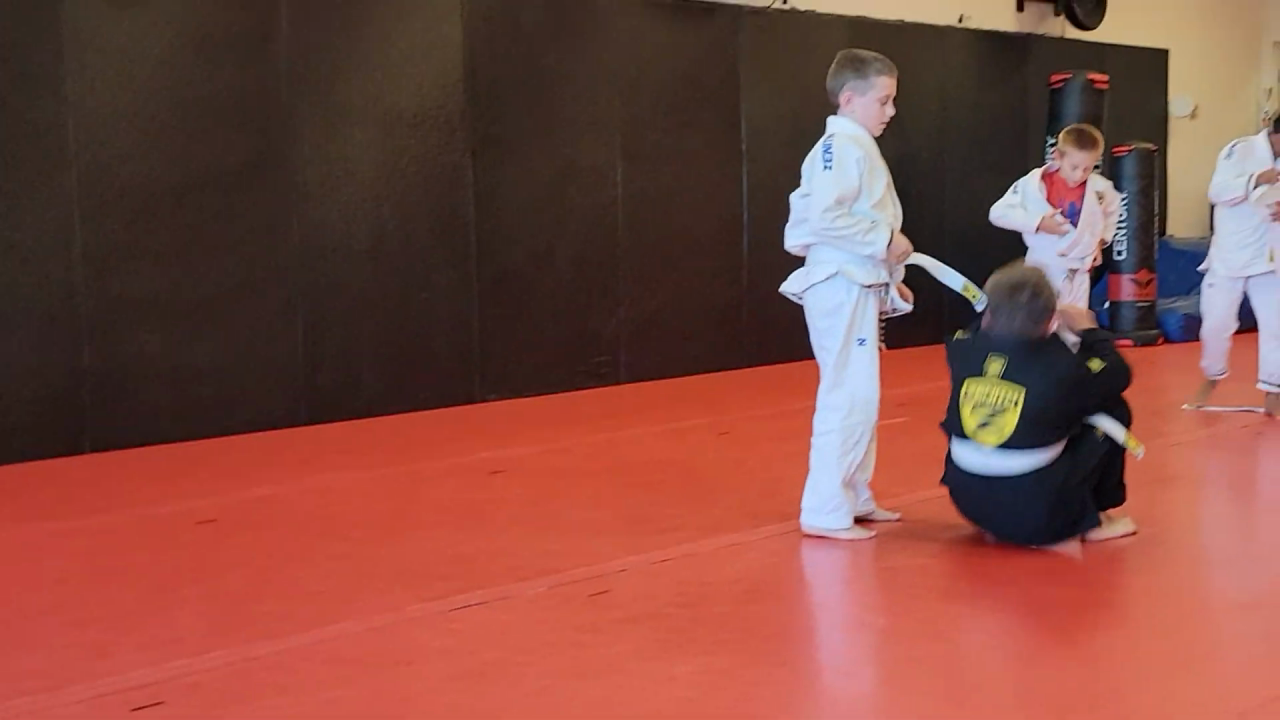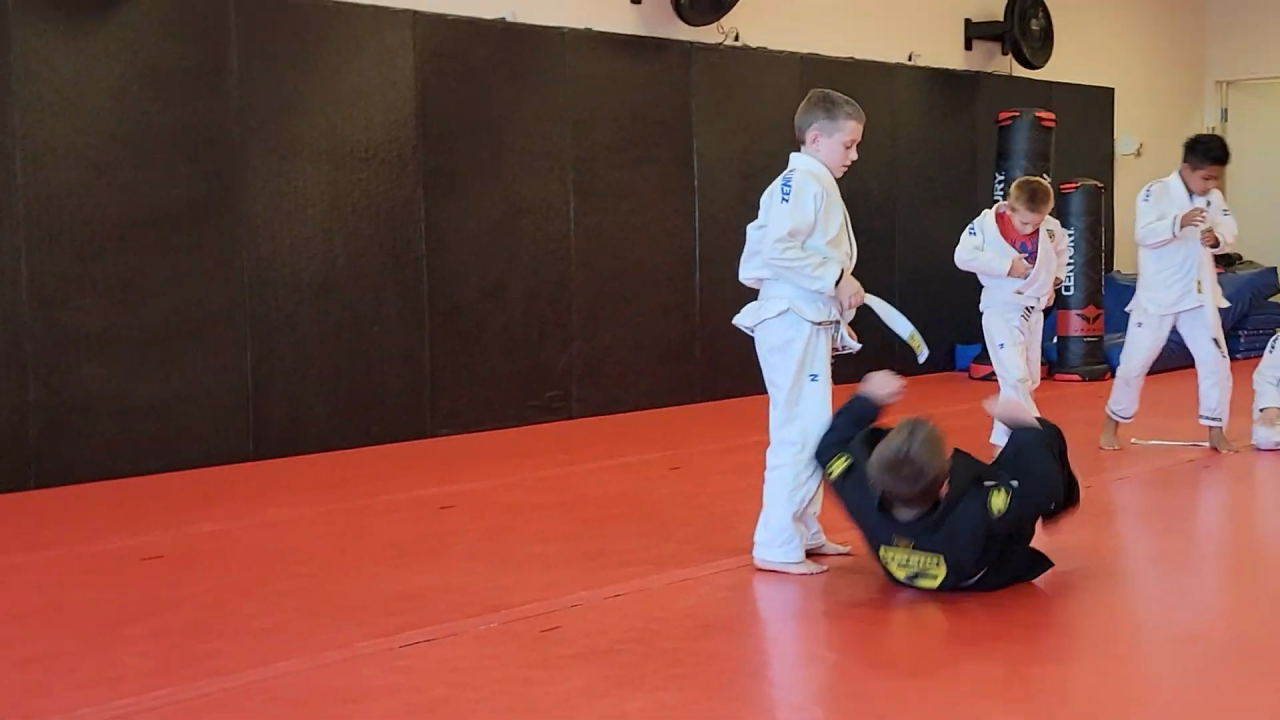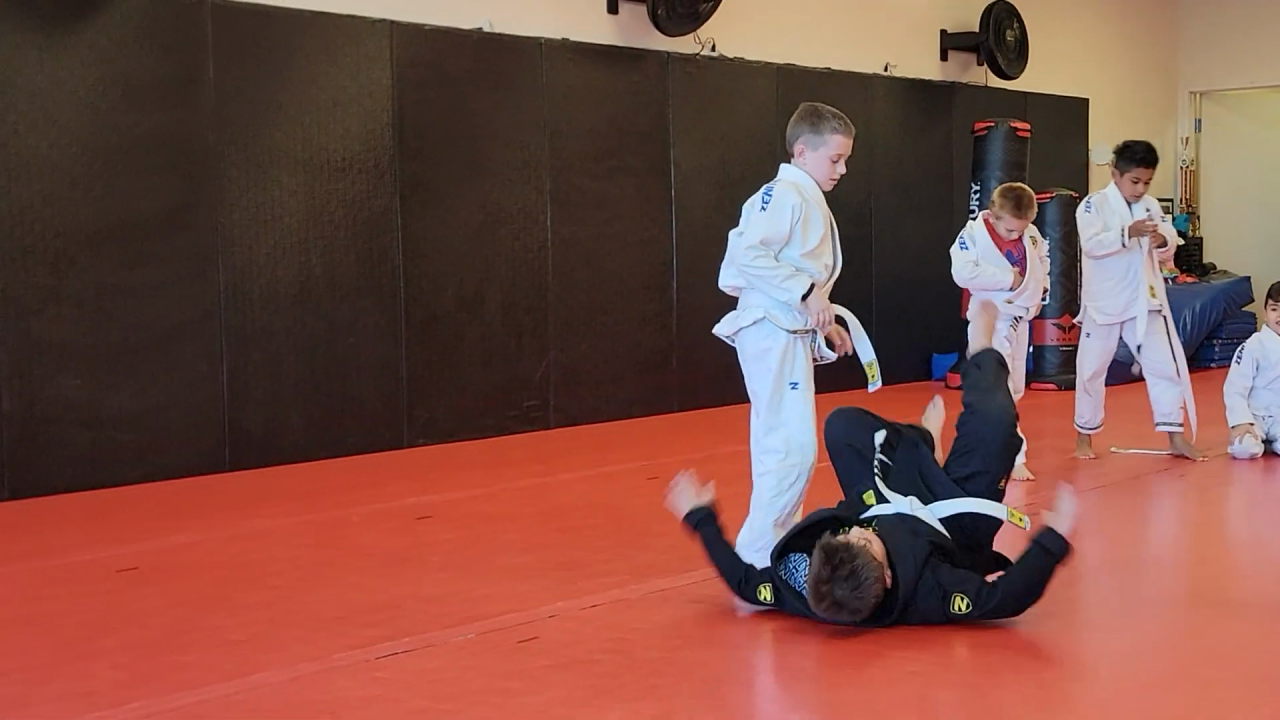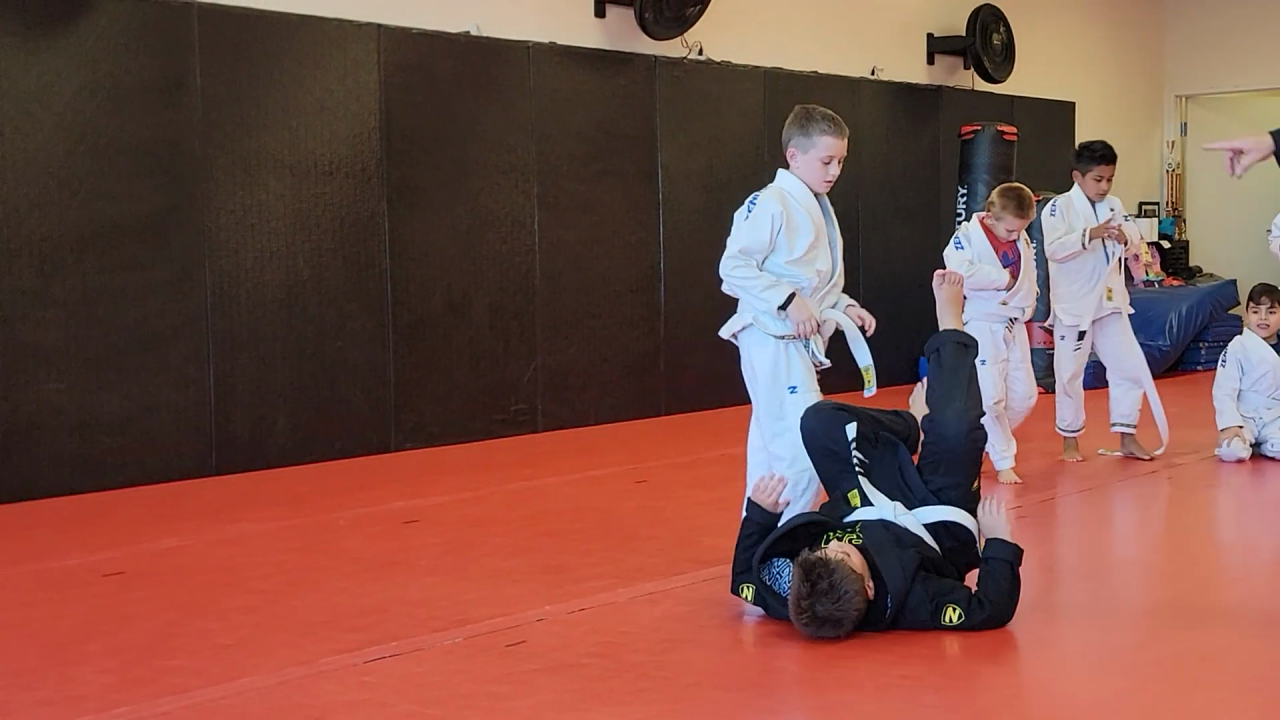
dt=0.2s
person 1, frame 1
left shoulder: (856, 147)
right shoulder: (842, 146)
right elbow: (825, 219)
left wrist: (885, 274)
right wrist: (886, 239)
left hip: (856, 288)
right hip: (842, 289)
left knee: (858, 399)
right knee: (848, 400)
left ankle: (853, 498)
right ankle: (825, 511)
person 1, frame 2
left shoulder: (816, 185)
right shoulder: (802, 182)
right elbow: (777, 249)
left wrist: (837, 314)
right wrist: (838, 278)
left hip: (809, 325)
right hip: (793, 326)
left knee: (810, 434)
right knee: (802, 435)
left ankle: (803, 532)
right ankle: (777, 545)
person 1, frame 3
left shoulder: (810, 200)
right shoulder: (783, 196)
right elbow: (747, 258)
left wrist: (825, 321)
right wrist: (807, 291)
left hip: (791, 336)
right hip: (772, 336)
left knee: (779, 444)
right knee: (793, 443)
left ankle: (774, 541)
right ankle: (757, 547)
person 1, frame 4
left shoulder: (820, 208)
right shoulder: (770, 203)
right elbow: (735, 267)
left wrist: (845, 305)
right wrist: (787, 302)
left hip: (798, 342)
right hip: (772, 339)
left knee: (775, 443)
right knee: (804, 441)
person 2, frame 1
left shoulder: (964, 357)
right shoulder: (1059, 374)
right elbow: (1117, 377)
left wrist: (1001, 314)
right wrist: (1087, 331)
left hip: (971, 506)
right hip: (1042, 516)
right knee: (1110, 412)
left ankle: (992, 524)
right ankle: (1096, 521)
person 2, frame 2
left shoulder: (867, 502)
right shoulder: (972, 524)
left elbow: (832, 449)
right elbow: (1047, 493)
left wrist: (868, 397)
right wrist: (1025, 424)
right knee: (1038, 440)
person 2, frame 3
left shoulder: (799, 596)
right shoulder: (926, 595)
left elbow: (744, 581)
right elbow: (1006, 597)
left wrist: (699, 514)
right wrist: (1054, 538)
right hip: (948, 530)
left knee: (844, 422)
right knee: (992, 425)
left ankle: (924, 442)
right ankle: (983, 358)
person 2, frame 4
left shoulder: (787, 600)
right shoulder: (909, 601)
left elbow: (744, 579)
right elbow: (994, 610)
left wrist: (760, 511)
right wrist: (1000, 542)
left hip: (867, 517)
right hip: (937, 532)
left knee: (820, 419)
right knee: (953, 429)
left ankle: (914, 425)
right ankle: (950, 332)
person 3, frame 1
right shoulder: (1240, 151)
right elbow: (1217, 191)
right wrist: (1255, 181)
right hip: (1230, 256)
right knee: (1216, 322)
right ankle: (1211, 377)
person 3, frame 2
left shoulder: (1214, 199)
right shoulder: (1154, 193)
left elbow: (1229, 235)
right elbow: (1144, 234)
left wrist: (1217, 238)
right wrist: (1179, 224)
left hip: (1199, 295)
right hip: (1156, 296)
left knee: (1216, 361)
right knee: (1136, 361)
left ankle: (1215, 429)
right ankle: (1113, 422)
person 3, frame 3
left shoulder: (1150, 206)
right shoulder: (1094, 204)
left elbow: (1170, 240)
right elbow: (1091, 245)
left wrist: (1163, 241)
right wrist: (1128, 233)
left hip: (1144, 301)
right hip: (1103, 303)
left knee: (1164, 364)
right knee: (1092, 370)
left ankle: (1177, 436)
right ankle: (1084, 436)
person 3, frame 4
left shoulder: (1114, 205)
right shoulder: (1058, 206)
left elbow: (1134, 242)
right elbow: (1055, 249)
left wrist: (1125, 238)
right wrist: (1089, 235)
left hip: (1111, 301)
right hip: (1072, 304)
left knee: (1129, 366)
right knee: (1069, 372)
left ankle: (1126, 436)
right ankle: (1070, 439)
person 4, frame 1
left shoulder: (1100, 187)
right shoulder: (1033, 184)
left elbow: (1111, 211)
right elbow: (998, 213)
left wrist: (1101, 240)
right wrist: (1036, 221)
left hip: (1078, 274)
right hip: (1044, 269)
person 4, frame 2
left shoulder: (1051, 228)
right shoulder: (987, 223)
left elbow: (1061, 250)
right elbow: (964, 256)
left wrist: (1054, 278)
right wrist: (1007, 264)
left hip: (1033, 313)
right hip: (1001, 312)
left knee: (1029, 380)
right knee: (1015, 379)
left ankle: (1003, 438)
person 4, frame 3
left shoulder: (1031, 235)
right shoulder: (973, 234)
left elbow: (1043, 259)
right elbow: (963, 274)
left wrist: (1039, 290)
right wrist: (1008, 277)
left hip: (1020, 323)
right hip: (989, 324)
left knee: (1013, 394)
right ankle: (1014, 459)
person 4, frame 4
left shoulder: (1020, 238)
right shoulder: (969, 234)
left elbow: (1029, 266)
right elbow: (961, 271)
left wrist: (1030, 294)
right wrist: (1003, 277)
left hip: (1015, 325)
right hip: (983, 325)
left knee: (1025, 395)
right knee: (991, 398)
left ankle: (988, 439)
right ankle: (1003, 462)
